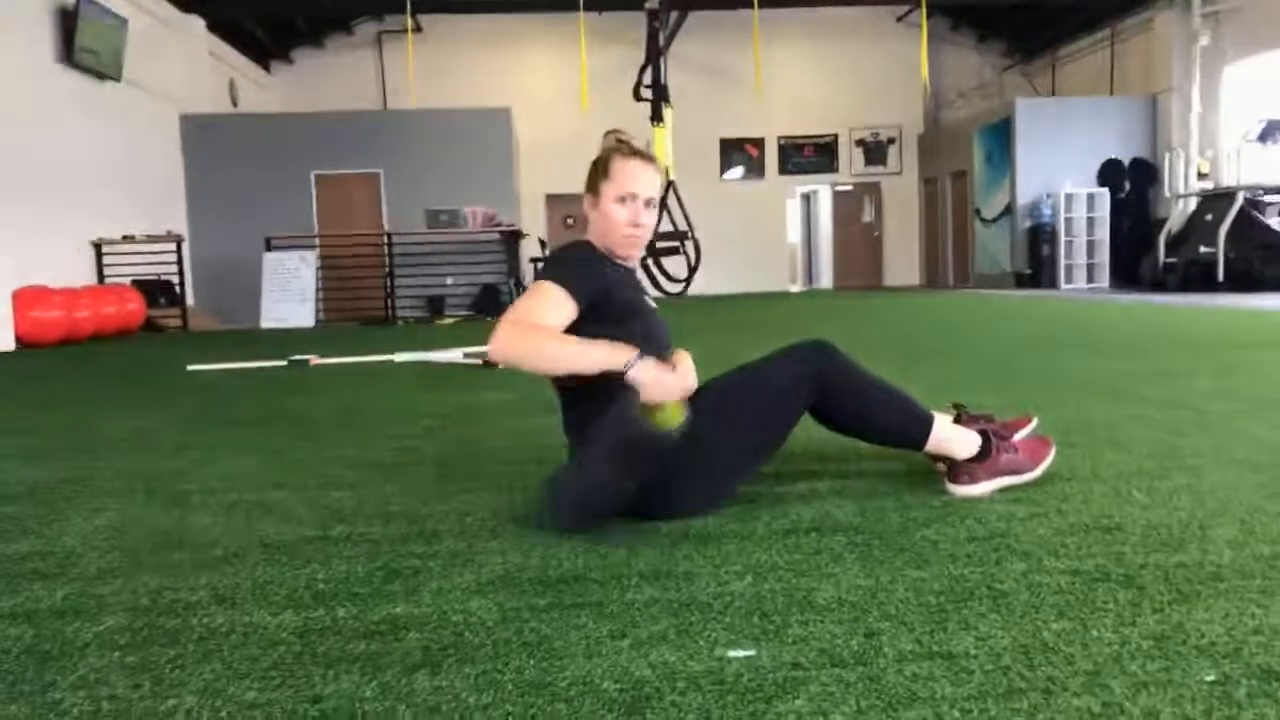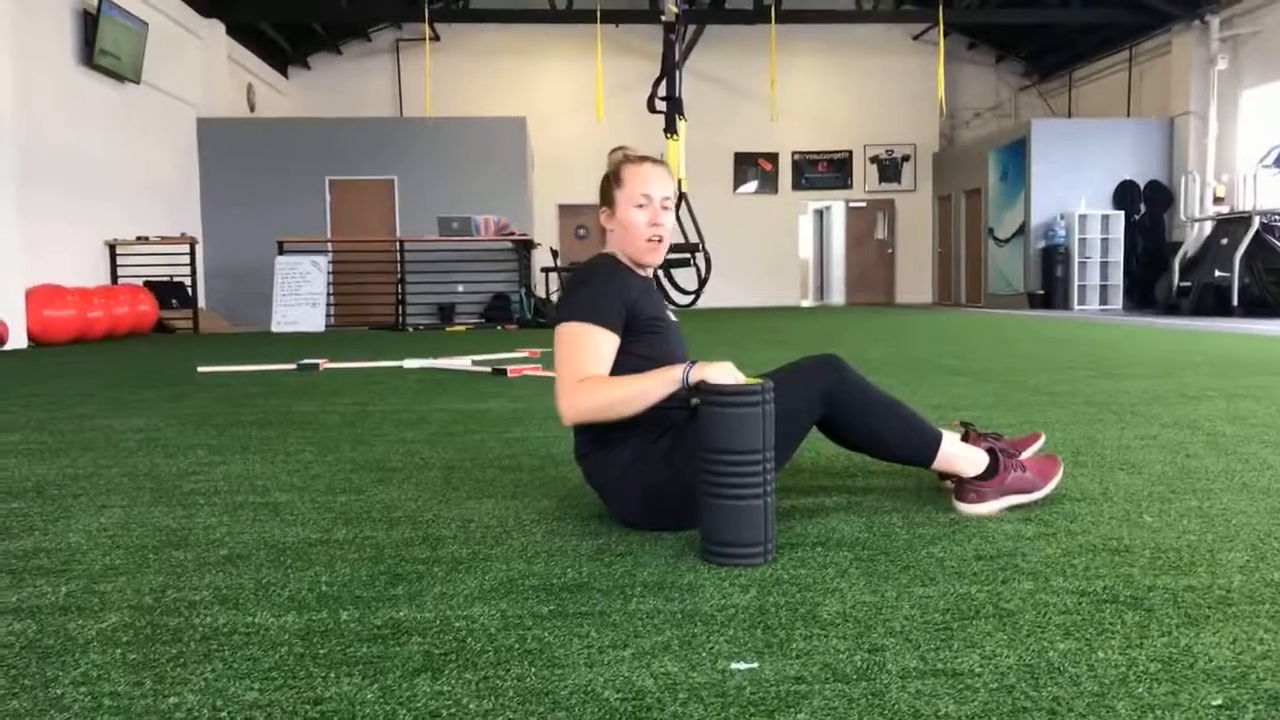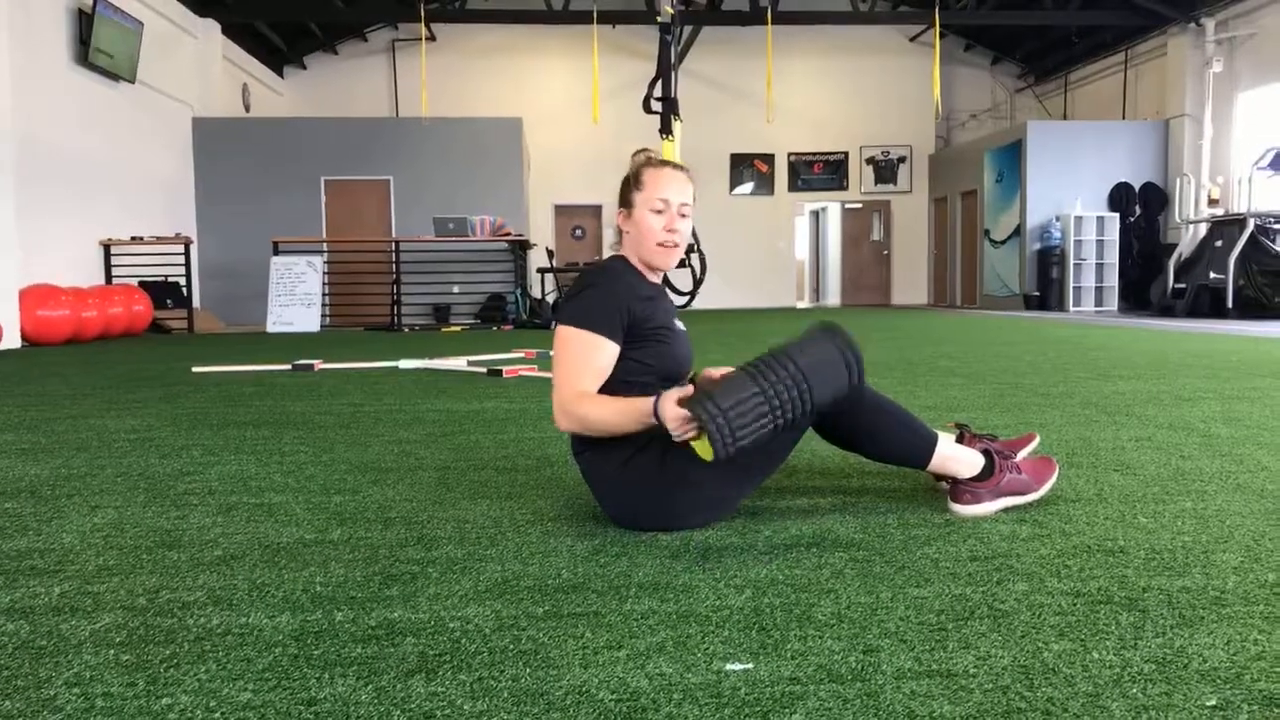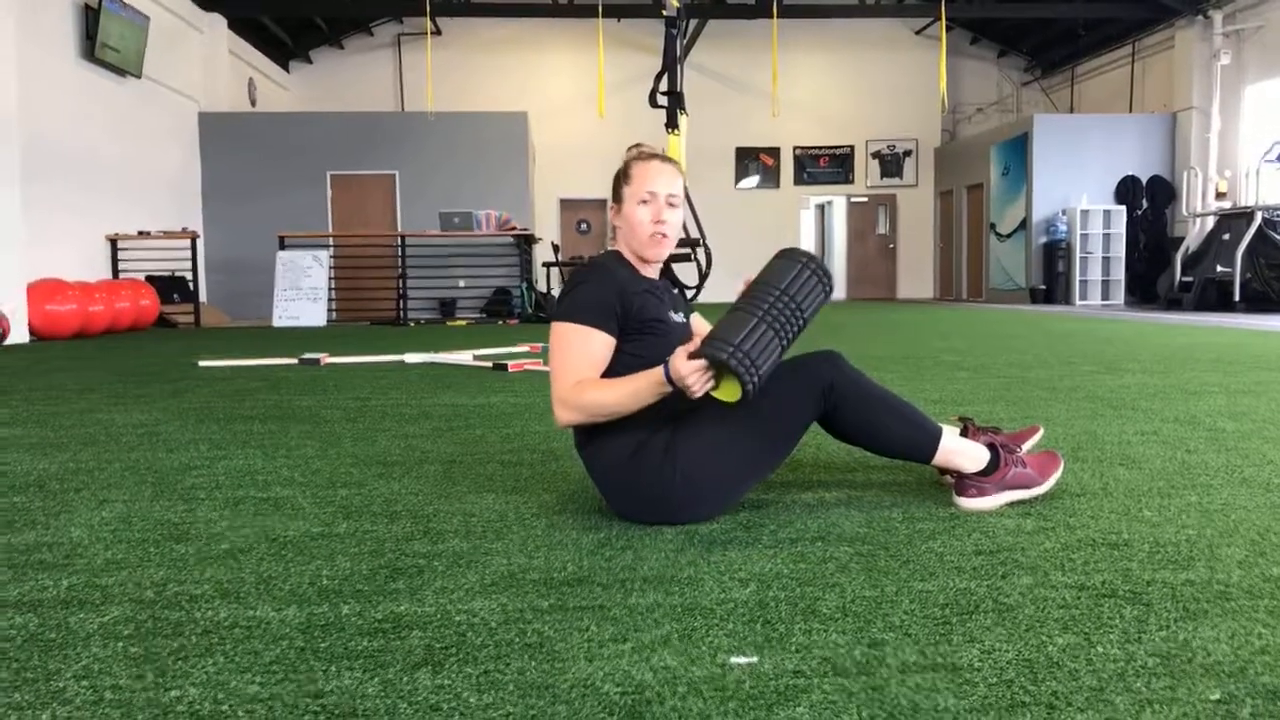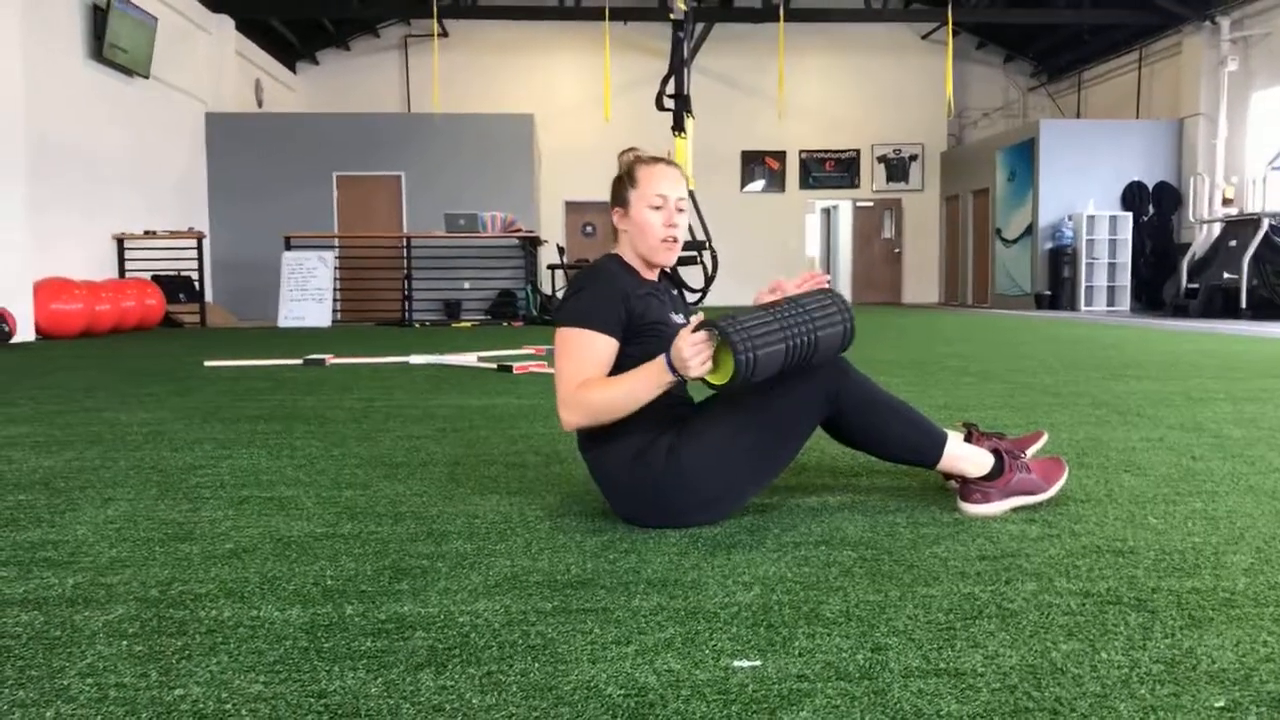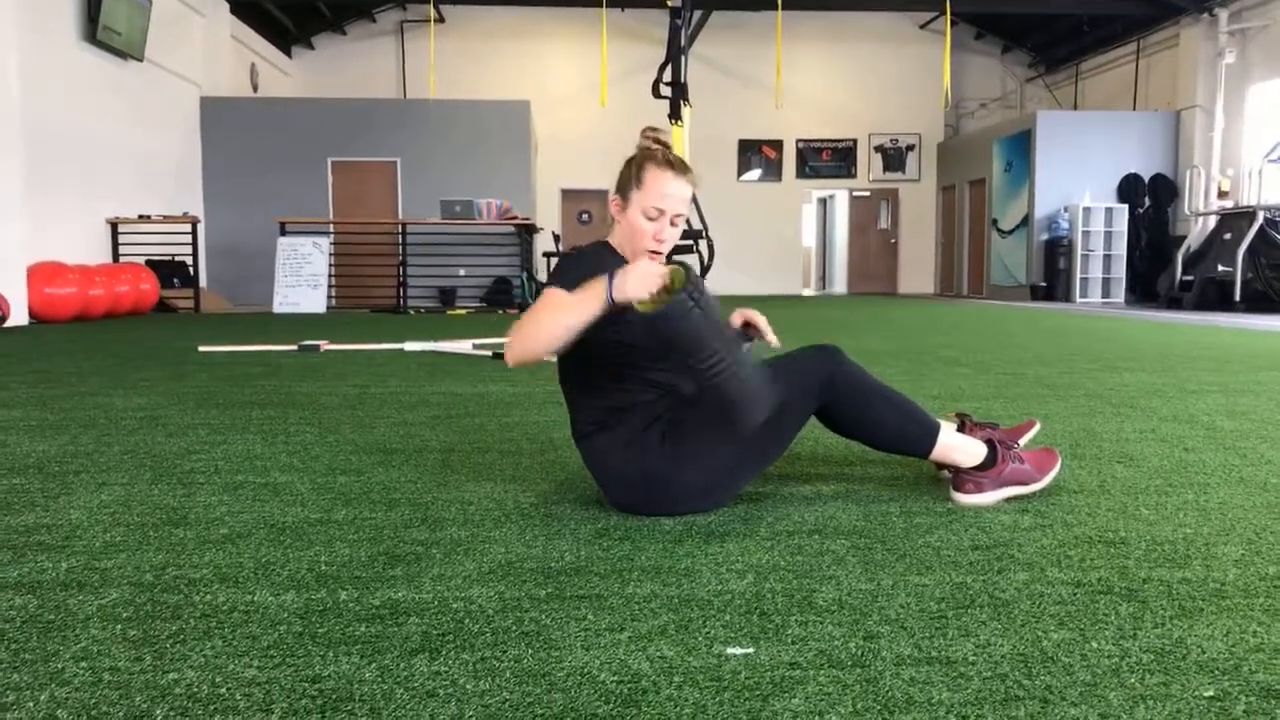
dt=0.7s
person 1, frame 1
left shoulder: (615, 273)
right shoulder: (581, 266)
right elbow: (507, 340)
left wrist: (673, 362)
right wrist: (629, 359)
left hip: (644, 463)
right hip: (650, 471)
left knee: (805, 375)
right knee: (813, 363)
left ankle: (957, 434)
right ankle: (973, 453)
person 1, frame 2
left shoulder: (635, 284)
right shoulder: (599, 284)
right elbow: (575, 402)
left wrist: (699, 381)
right wrist: (689, 373)
left hip: (658, 464)
right hip: (649, 482)
left knee: (819, 382)
right knee: (824, 378)
left ankle: (965, 449)
right ankle: (980, 471)
person 1, frame 3
left shoulder: (645, 289)
right shoulder: (606, 288)
right elbow: (569, 409)
left wrist: (697, 385)
right wrist: (657, 410)
left hip: (659, 466)
right hip: (645, 486)
left ankle: (960, 452)
right ankle: (975, 472)
person 1, frame 4
left shoulder: (657, 286)
right shoulder: (598, 284)
right elbow: (568, 403)
right wrist: (668, 378)
left hip: (672, 450)
right hip: (651, 478)
left knee: (817, 376)
right knee: (822, 375)
left ankle: (964, 445)
right ankle: (981, 466)
person 1, frame 5
left shoulder: (657, 287)
right shoulder: (601, 288)
left elbow: (717, 360)
right elbow: (574, 408)
right wrist: (671, 365)
left hip: (674, 454)
right hip: (655, 481)
left knee: (817, 379)
right knee: (827, 380)
left ankle: (967, 450)
right ankle: (984, 474)
person 1, frame 6
left shoulder: (657, 276)
right shoulder: (590, 267)
right elbow: (519, 347)
left wrist: (734, 330)
right wrist: (609, 290)
left hip: (671, 440)
right hip: (648, 469)
left knee: (814, 368)
right knee: (822, 370)
left ankle: (961, 439)
right ankle: (978, 462)
